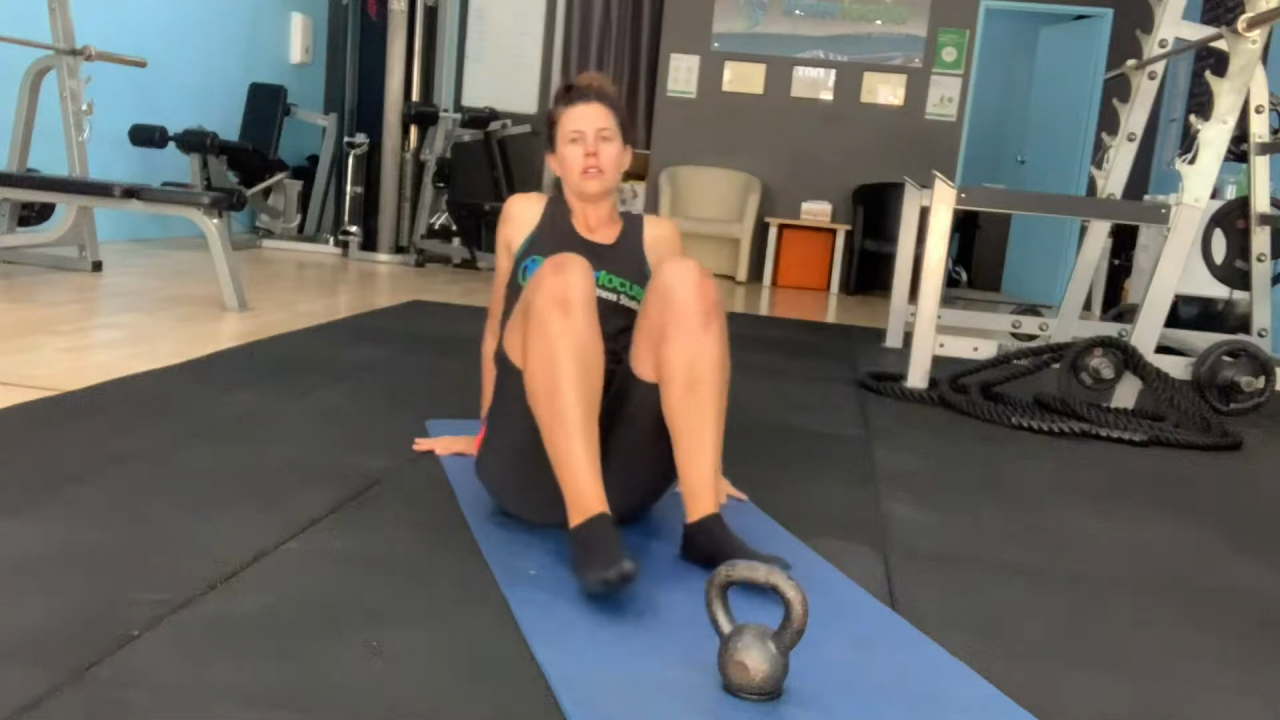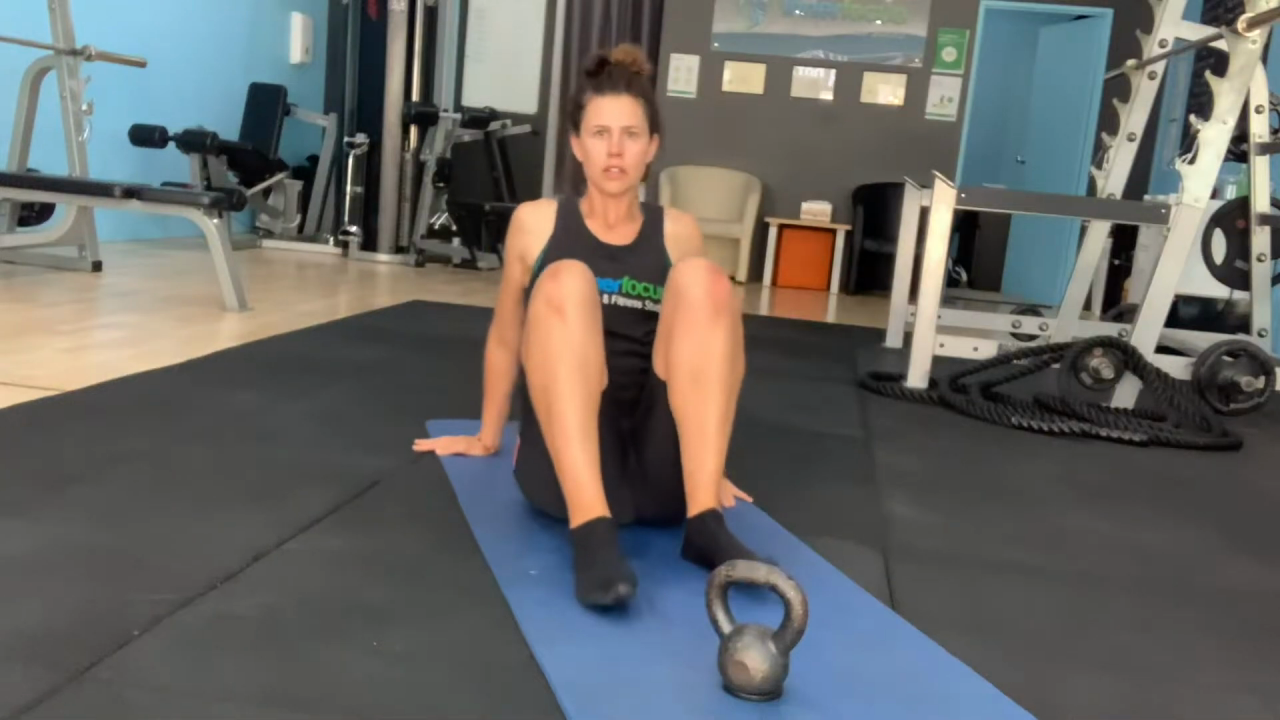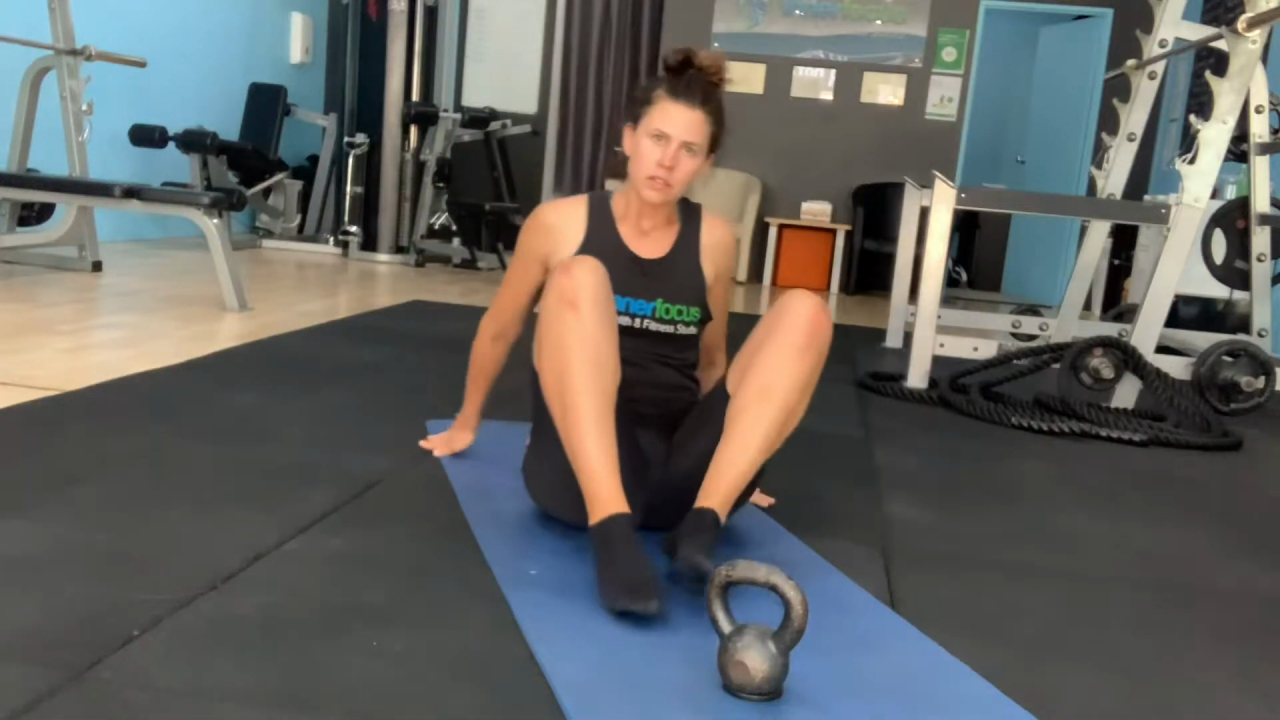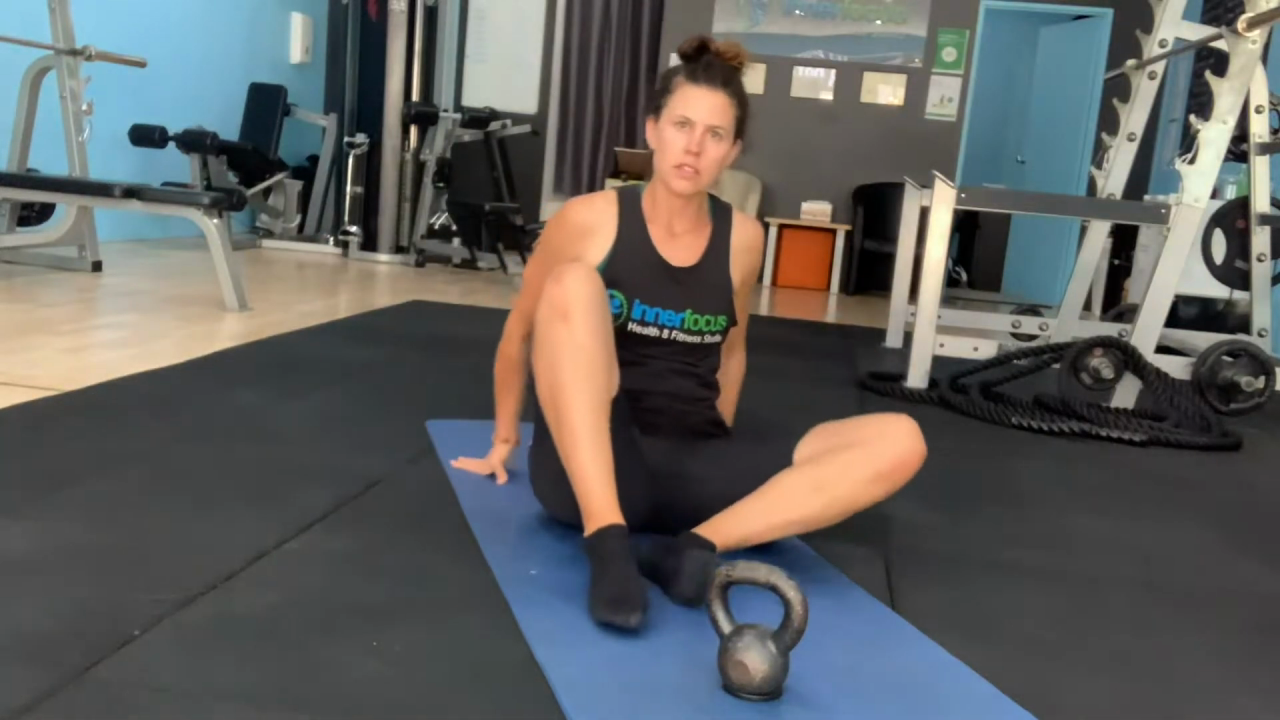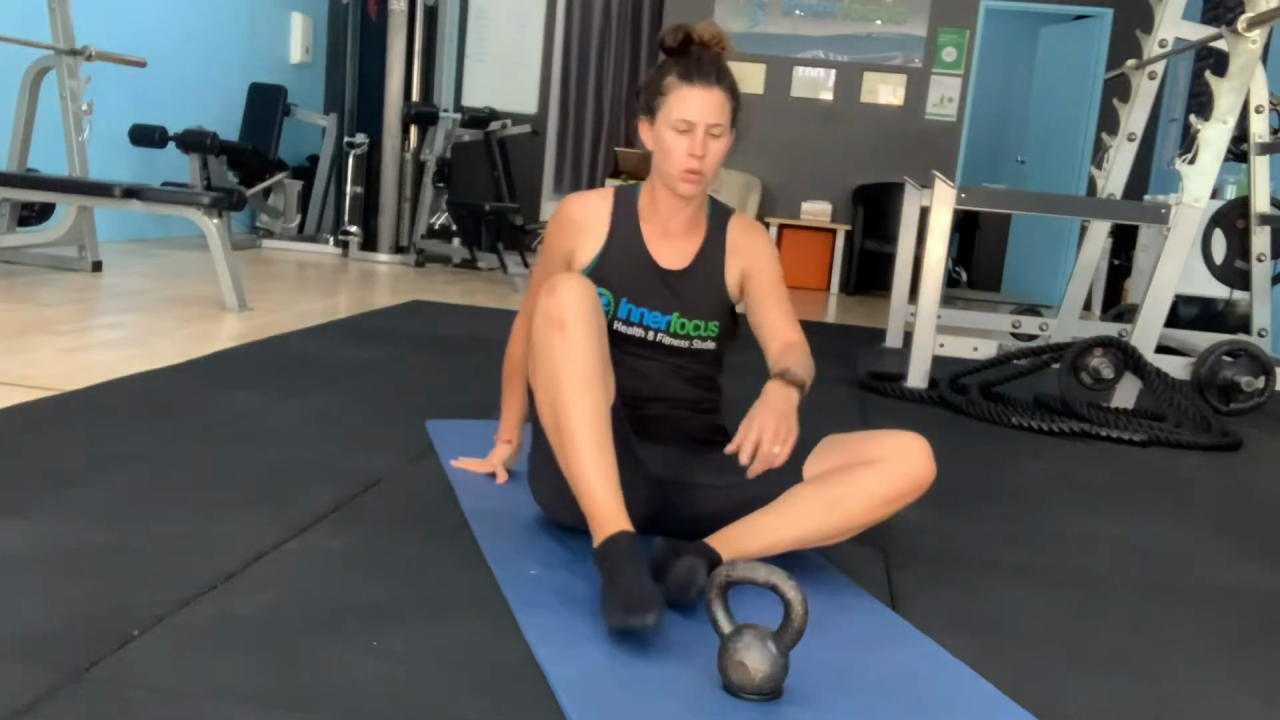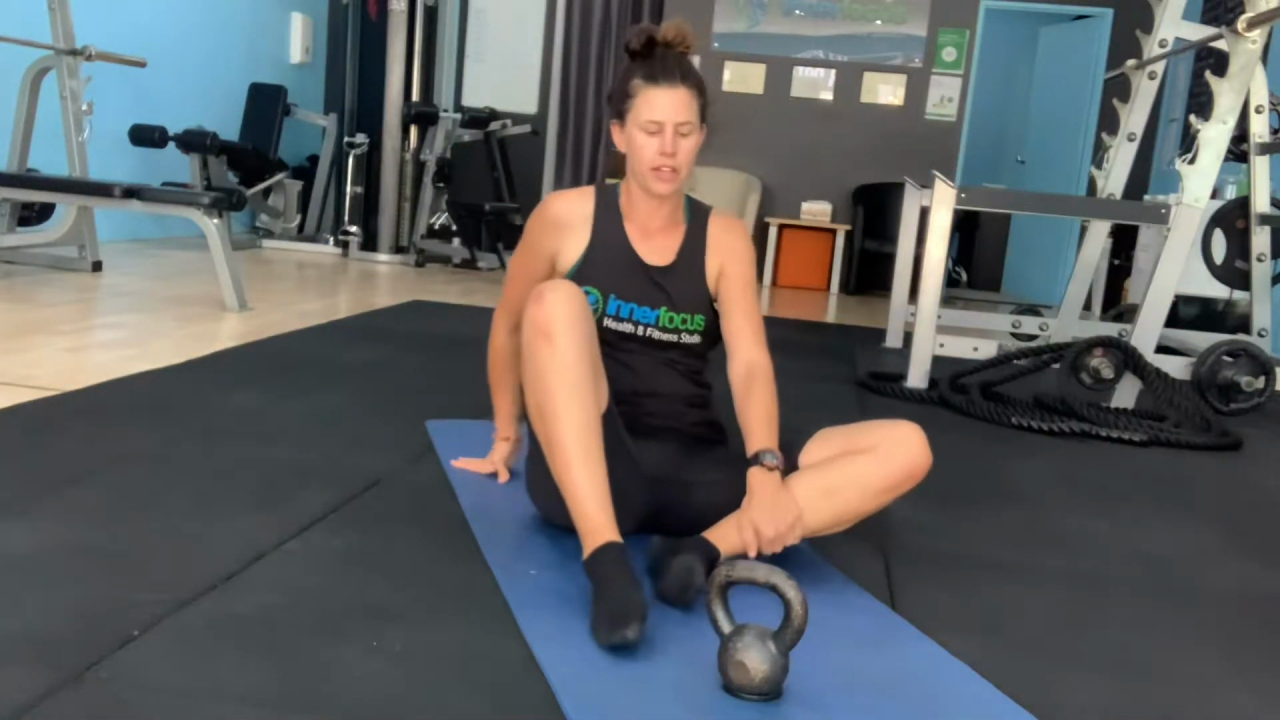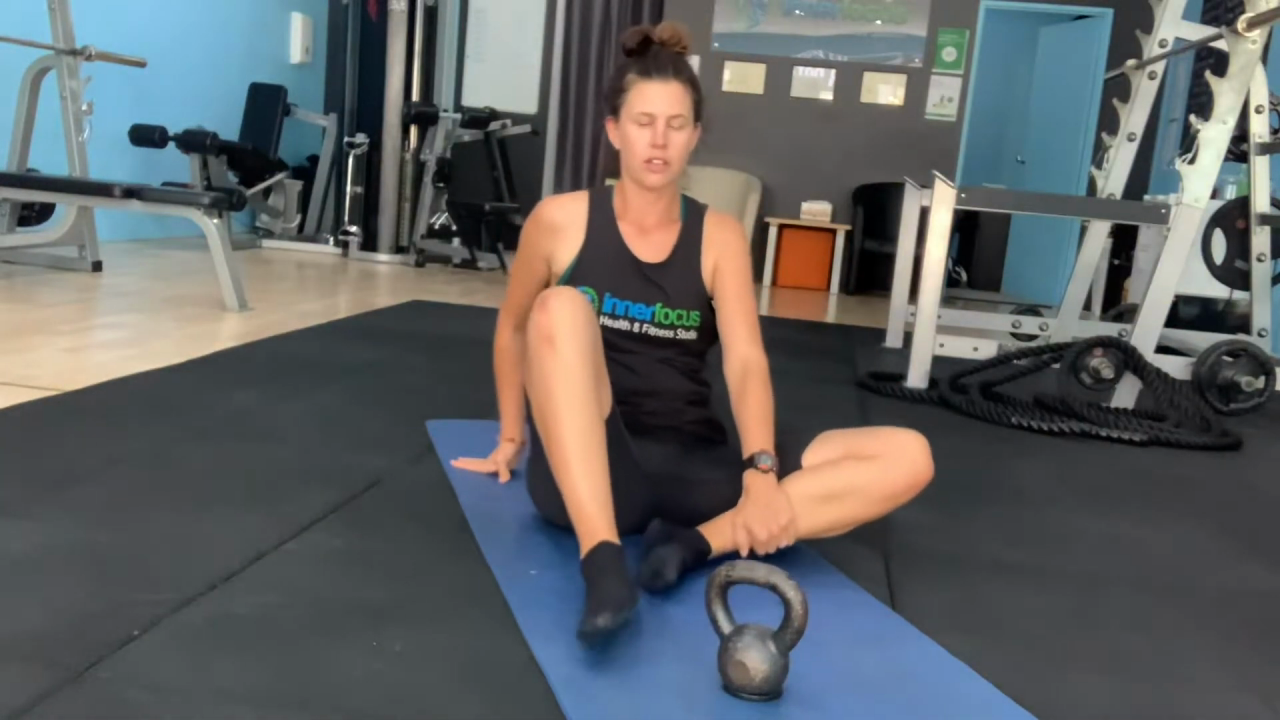
dt=0.5s
person 1, frame 1
left shoulder: (657, 236)
right shoulder: (524, 215)
left elbow: (693, 344)
left wrist: (707, 467)
right wrist: (486, 433)
left hip: (628, 468)
right hip: (533, 464)
left knee: (686, 280)
right knee: (565, 275)
left ankle: (704, 523)
right ankle: (589, 526)
person 1, frame 2
left shoulder: (679, 233)
right shoulder: (536, 223)
right elbow: (505, 339)
left wrist: (708, 468)
right wrist: (487, 437)
left hip: (663, 465)
right hip: (569, 463)
left knee: (705, 279)
right knee: (566, 281)
left ankle: (704, 521)
right ankle: (591, 529)
person 1, frame 3
left shoulder: (714, 239)
right shoulder: (560, 223)
right elbow: (499, 329)
left wrist: (718, 454)
right wrist: (466, 423)
left hip: (680, 469)
right hip: (581, 469)
left knee: (804, 310)
right knee: (581, 276)
left ankle: (702, 522)
right ankle: (612, 527)
person 1, frame 4
left shoulder: (743, 238)
right shoulder: (589, 219)
right elbow: (520, 333)
right wrist: (504, 439)
left hip: (695, 466)
right hip: (591, 467)
left knee: (899, 442)
right knee: (575, 286)
left ankle: (698, 544)
right ankle: (606, 541)
person 1, frame 5
left shoulder: (745, 241)
right shoulder: (585, 216)
left elbow: (789, 348)
right elbow: (530, 328)
left wrist: (783, 389)
right wrist: (507, 439)
left hip: (697, 474)
right hip: (588, 472)
left knee: (910, 460)
right knee: (567, 294)
left ankle: (706, 553)
right ankle: (616, 547)
person 1, frame 6
left shoulder: (725, 237)
right shoulder: (567, 216)
left elbow: (749, 363)
right elbow: (508, 325)
left wrist: (766, 472)
right wrist: (506, 438)
left hip: (691, 470)
right hip: (588, 473)
left knee: (905, 449)
right knee: (556, 300)
left ankle: (709, 546)
right ankle: (605, 559)
person 1, frame 7
left shoulder: (720, 236)
right shoulder: (560, 221)
left elbow: (745, 361)
right elbow: (513, 328)
left wrist: (761, 474)
right wrist: (512, 439)
left hip: (691, 467)
right hip: (587, 470)
left knee: (907, 458)
right knee: (561, 308)
left ankle: (701, 539)
right ankle: (602, 560)
